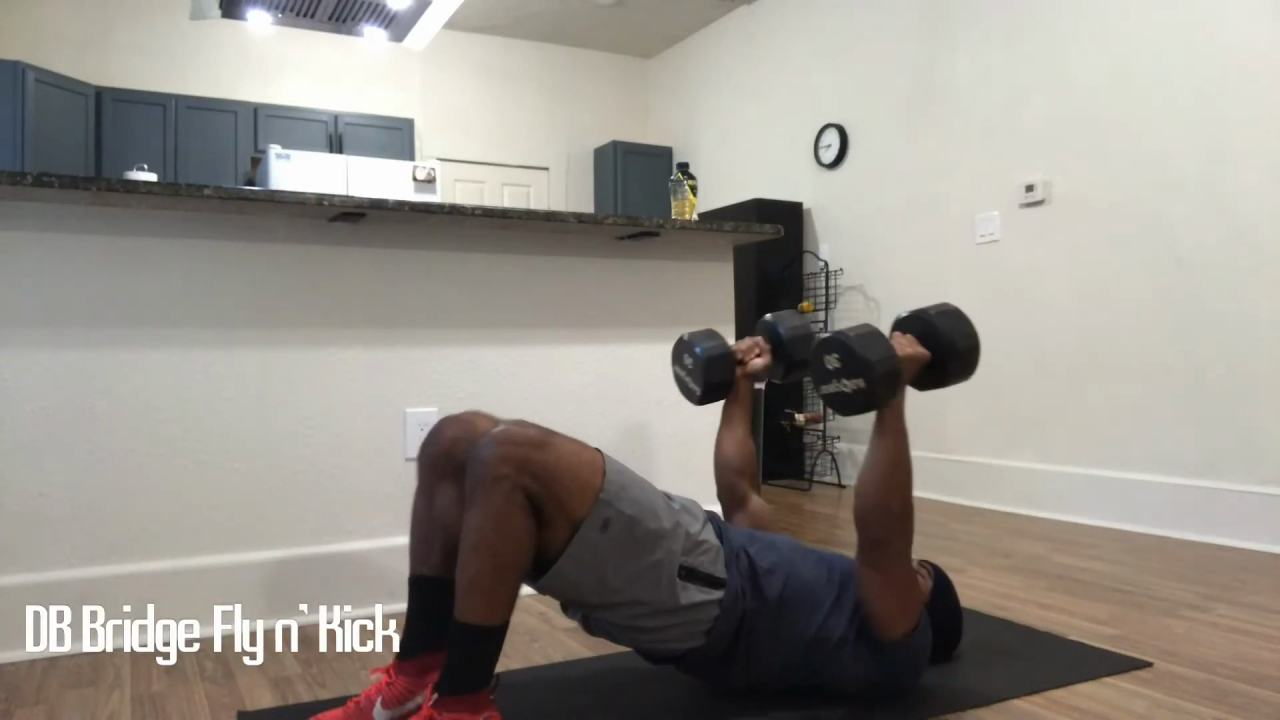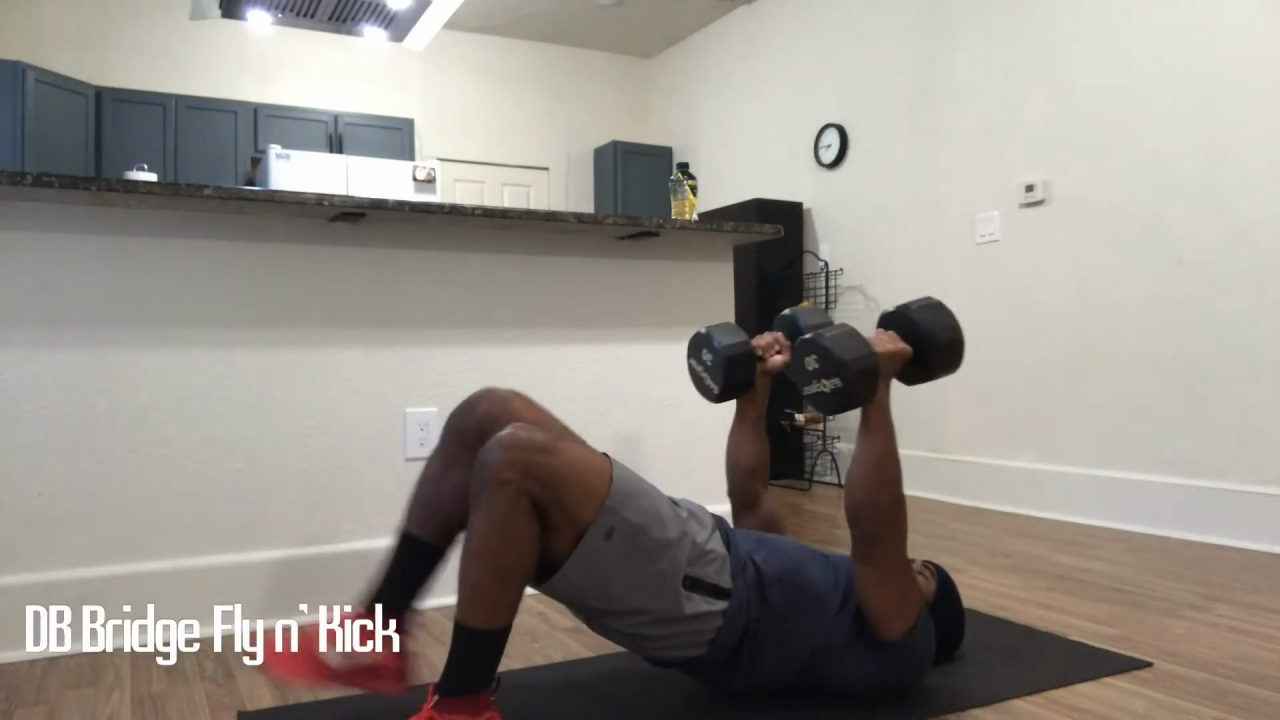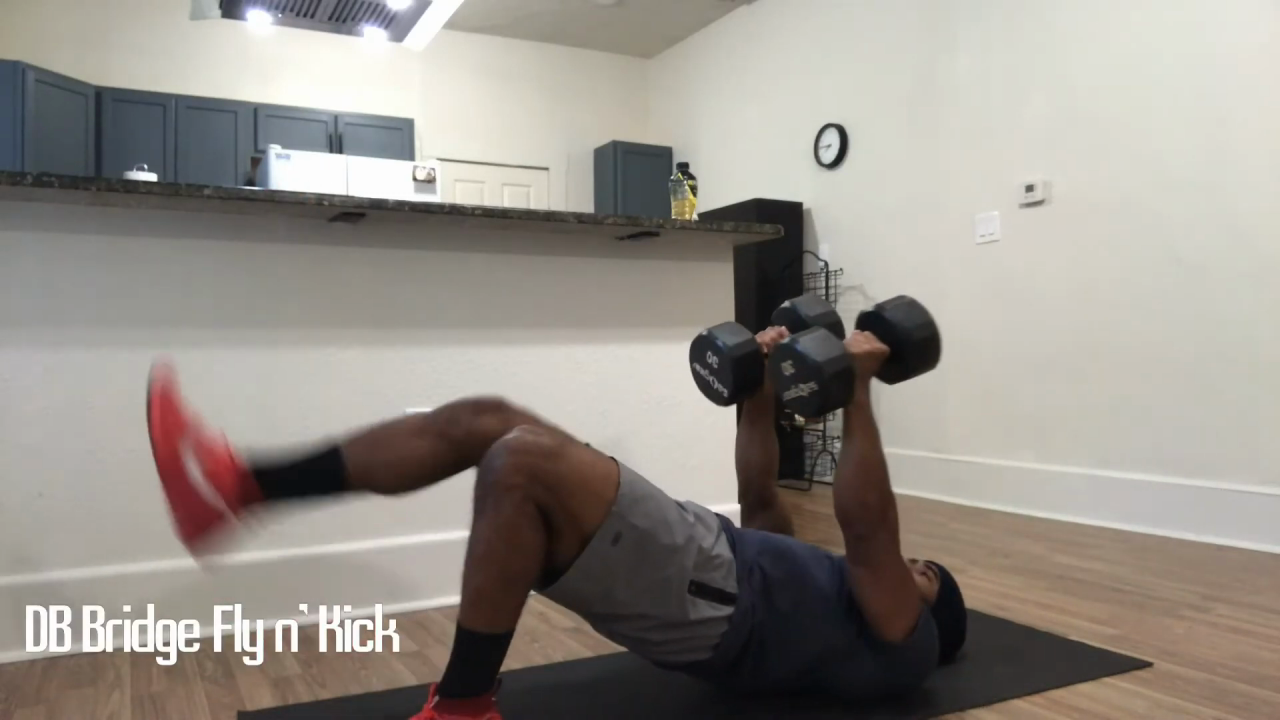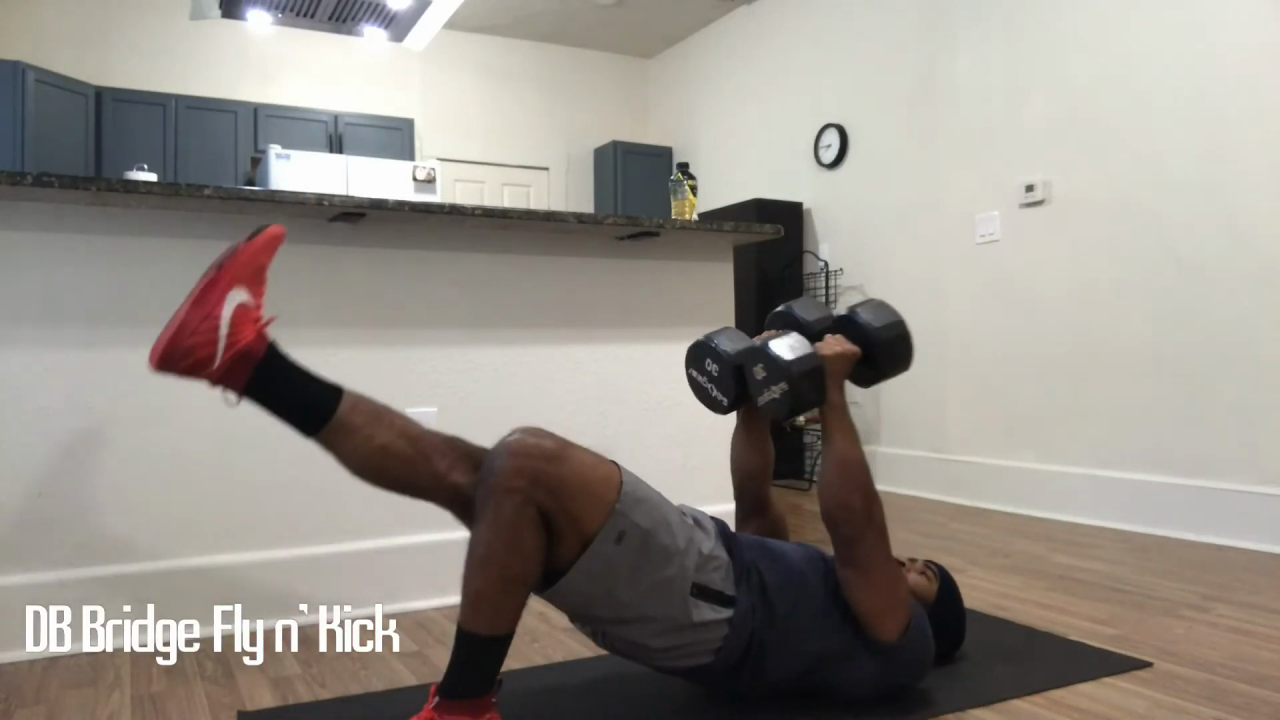
dt=0.2s
person 1, frame 1
left shoulder: (894, 645)
right shoulder: (827, 584)
left elbow: (883, 535)
right elbow: (739, 496)
left wrist: (893, 398)
right wrist: (740, 390)
left hip: (694, 585)
left knee: (508, 453)
right knee: (457, 441)
person 1, frame 2
left shoulder: (895, 639)
right shoulder: (839, 586)
left elbow: (876, 533)
right elbow: (747, 495)
left wrist: (879, 394)
right wrist: (758, 387)
left hip: (702, 588)
left knee: (512, 455)
right knee: (488, 414)
right ankle: (374, 640)
person 1, frame 3
left shoulder: (899, 644)
right shoulder: (841, 595)
left elbow: (871, 532)
right elbow: (761, 502)
left wrist: (859, 399)
right wrist: (761, 391)
left hip: (706, 590)
left knee: (523, 457)
right knee: (482, 420)
right ankle: (239, 484)
person 1, frame 4
left shoulder: (897, 643)
right shoulder: (826, 588)
left elbow: (857, 528)
right elbow: (754, 503)
left wrist: (834, 398)
right wrist: (757, 400)
left hip: (706, 603)
right hip: (688, 582)
left knee: (527, 460)
right knee: (454, 467)
right ankle: (242, 355)
